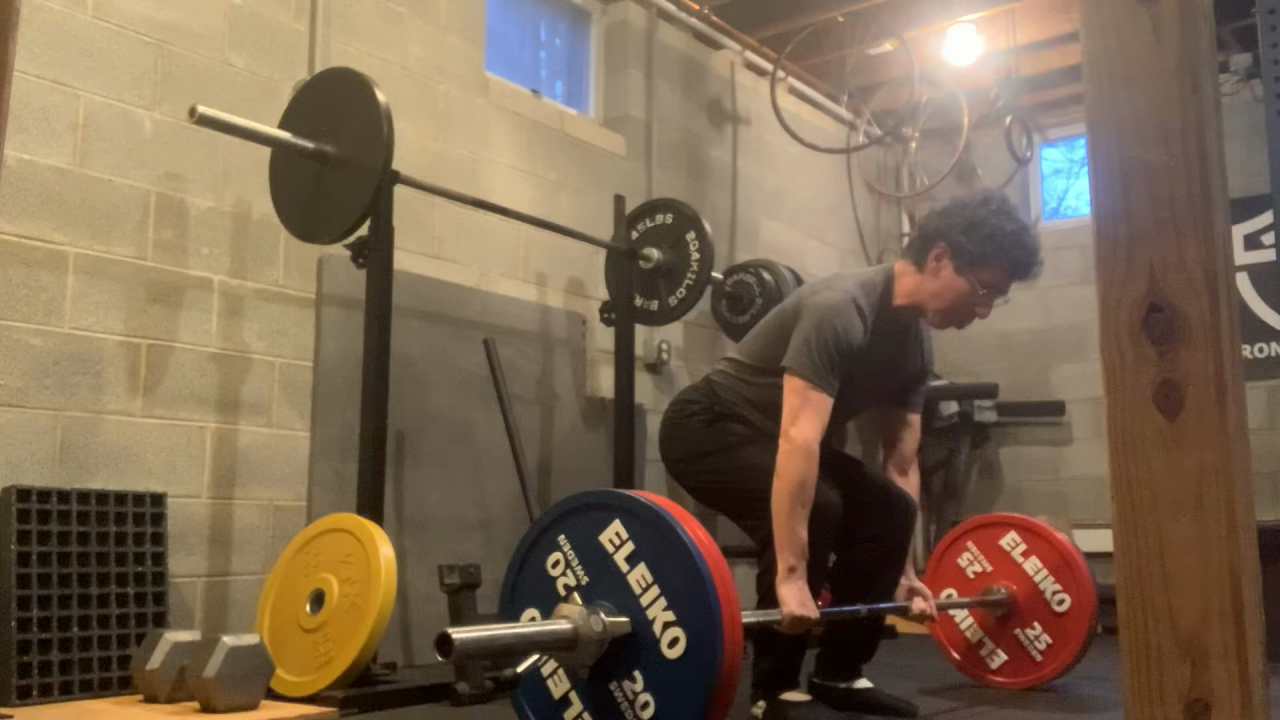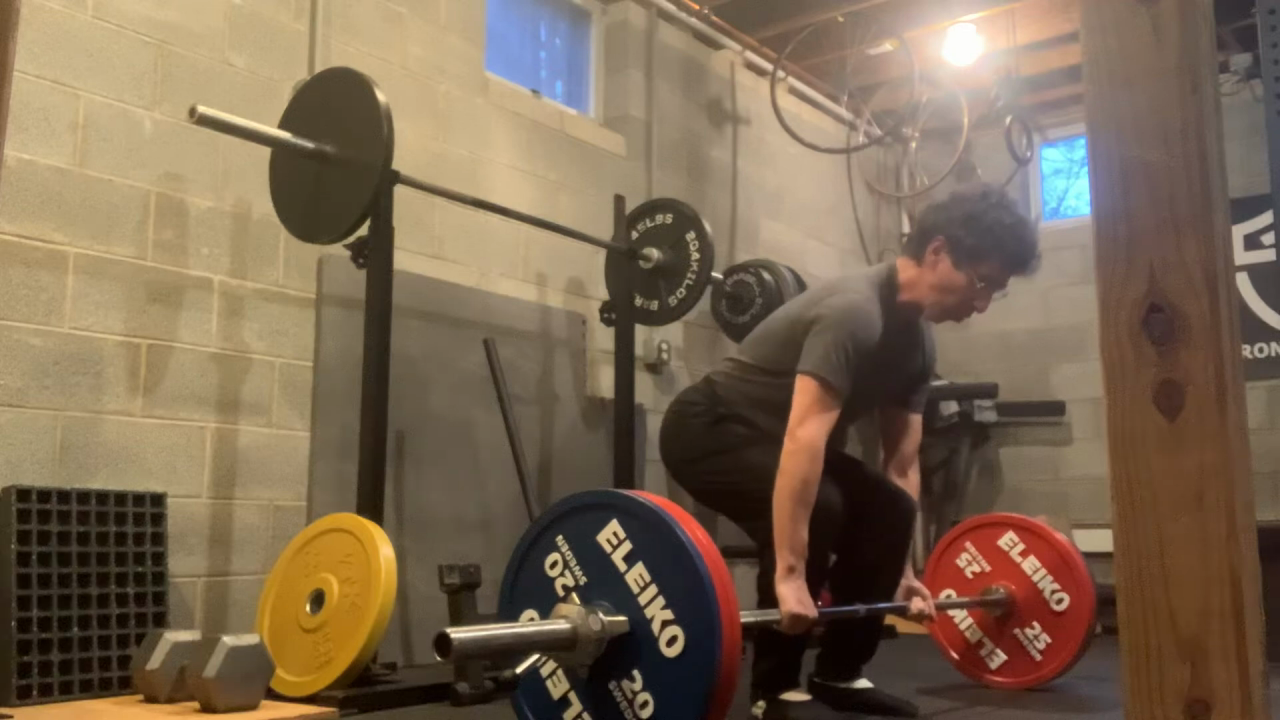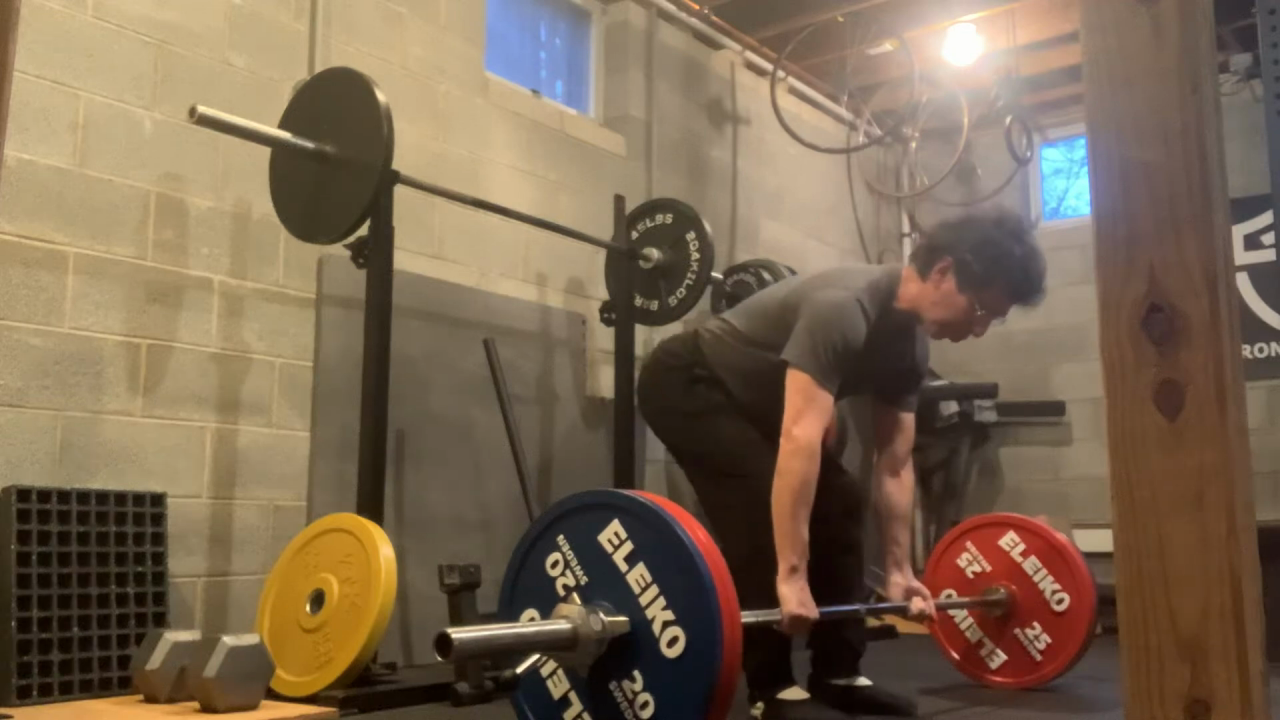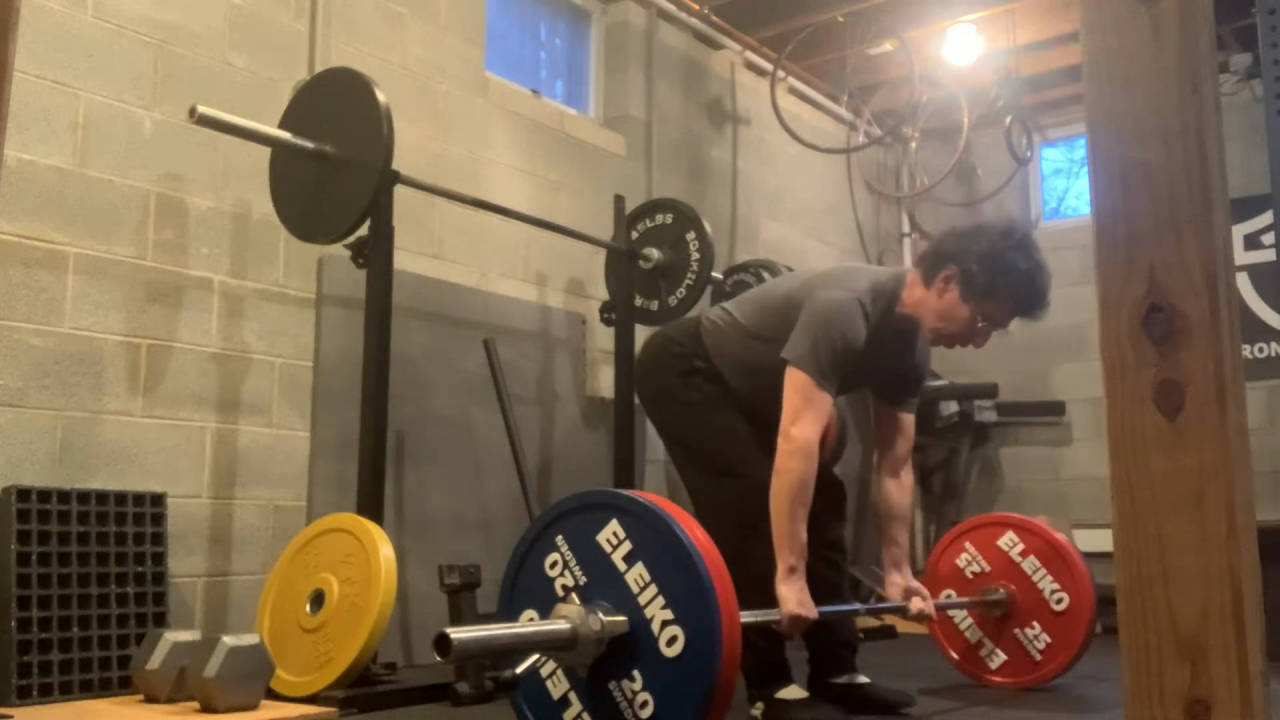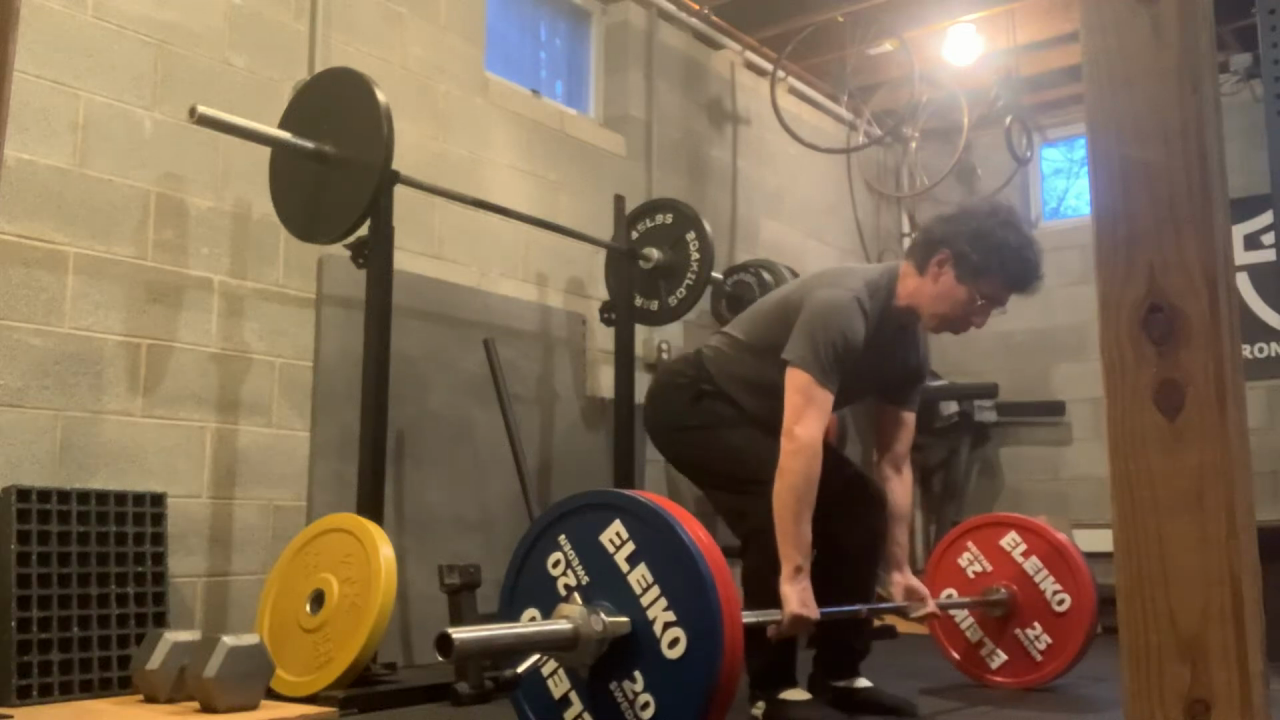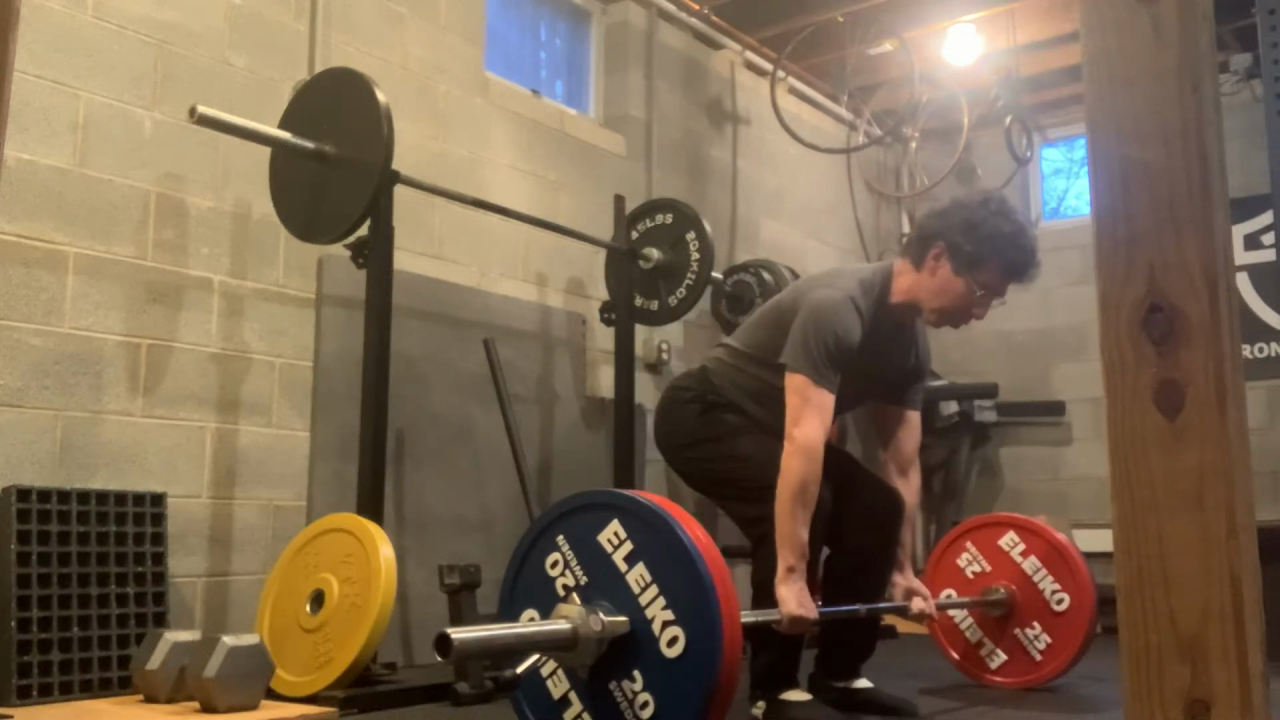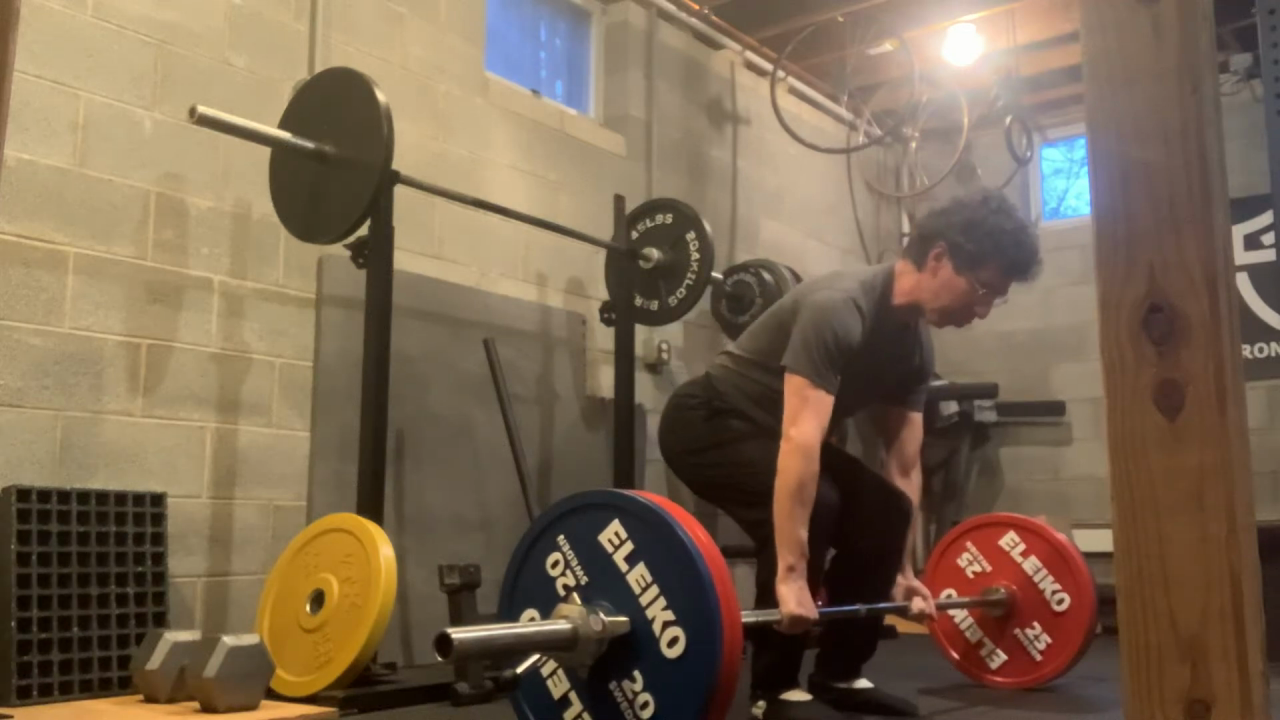
dt=0.7s
person 1, frame 1
left shoulder: (915, 343)
right shoulder: (840, 309)
left elbow: (902, 463)
right elbow: (797, 440)
left wrist: (904, 573)
right wrist: (791, 576)
left hip: (771, 437)
right hip: (707, 428)
left knee: (889, 510)
right knee: (814, 509)
left ankle: (838, 674)
person 1, frame 2
left shoulder: (916, 342)
right shoulder: (852, 312)
left elbow: (902, 465)
right elbow: (804, 439)
left wrist: (902, 572)
right wrist: (790, 576)
left hip: (775, 440)
right hip: (708, 430)
left knee: (891, 511)
right knee: (816, 510)
left ankle: (840, 674)
person 1, frame 3
left shoulder: (910, 344)
right shoulder: (843, 307)
left elbow: (895, 466)
right elbow: (799, 441)
left wrist: (899, 571)
right wrist: (791, 577)
left hip: (751, 399)
right hip: (687, 384)
left knee: (836, 501)
right knee: (761, 504)
left ankle: (837, 674)
person 1, frame 4
left shoulder: (910, 345)
right shoulder: (844, 308)
left elbow: (894, 466)
right elbow: (797, 440)
left wrist: (897, 571)
right wrist: (789, 576)
left hip: (747, 387)
right hip: (685, 371)
left knee: (820, 500)
right knee: (750, 504)
left ankle: (835, 673)
person 1, frame 5
left shoulder: (910, 344)
right shoulder: (841, 307)
left elbow: (895, 464)
right elbow: (800, 441)
left wrist: (898, 569)
right wrist: (795, 577)
left hip: (758, 414)
right hip: (693, 401)
left knee: (860, 505)
right knee: (779, 507)
left ankle: (837, 675)
person 1, frame 6
left shoulder: (910, 342)
right shoulder: (836, 307)
left elbow: (903, 466)
right elbow: (803, 442)
left wrist: (902, 570)
right wrist: (790, 576)
left hip: (768, 424)
right hip: (703, 415)
left knee: (876, 508)
right knee: (804, 506)
left ankle: (839, 675)
person 1, frame 7
left shoulder: (914, 345)
right shoulder: (837, 309)
left elbow: (904, 466)
right elbow: (799, 443)
left wrist: (902, 571)
right wrist: (790, 577)
left hip: (774, 431)
right hip: (707, 423)
left knee: (884, 510)
right knee: (811, 505)
left ankle: (838, 675)
